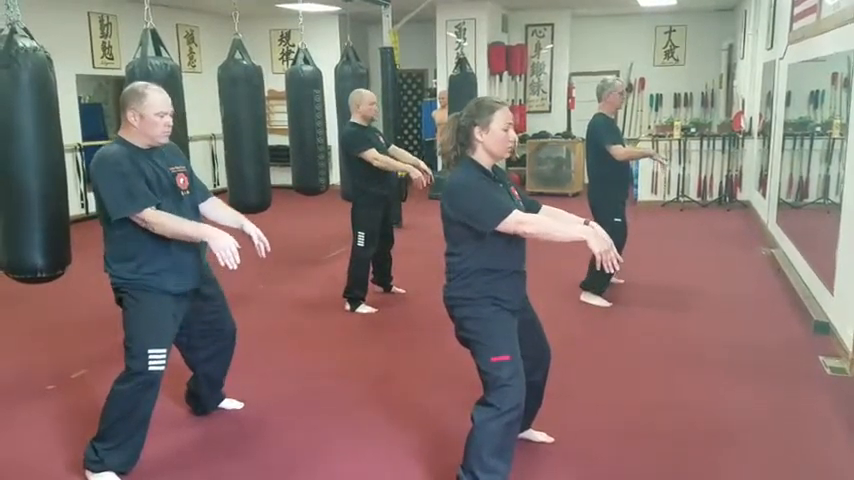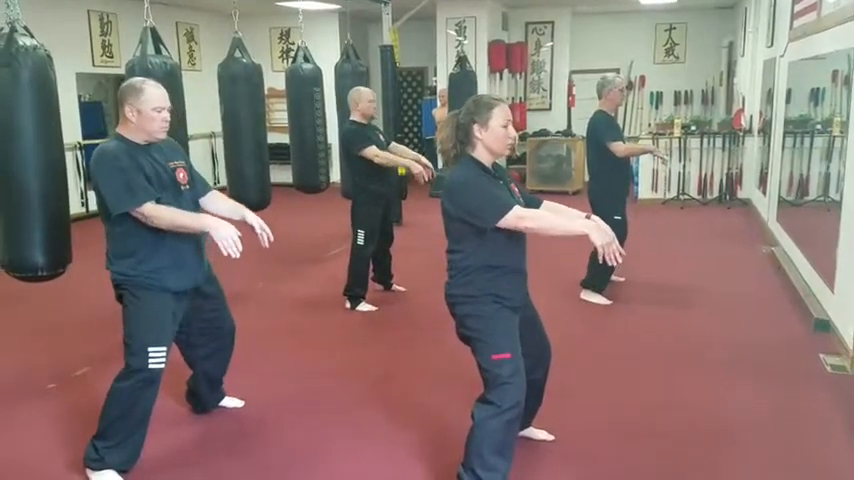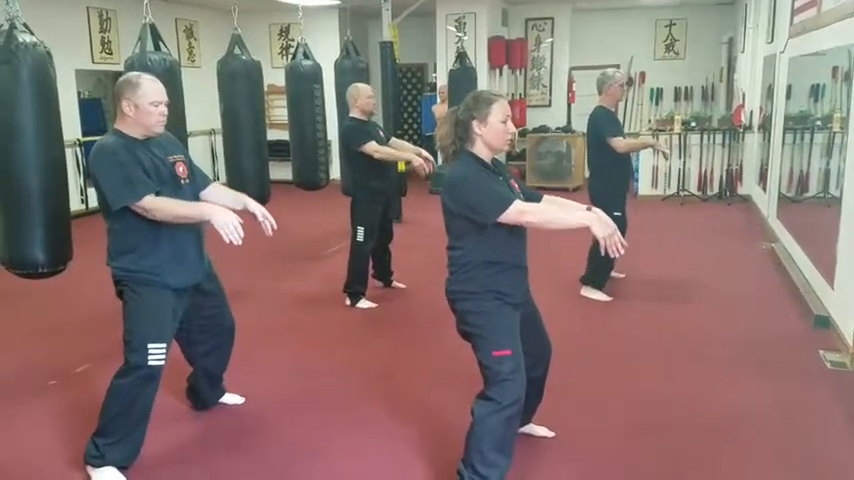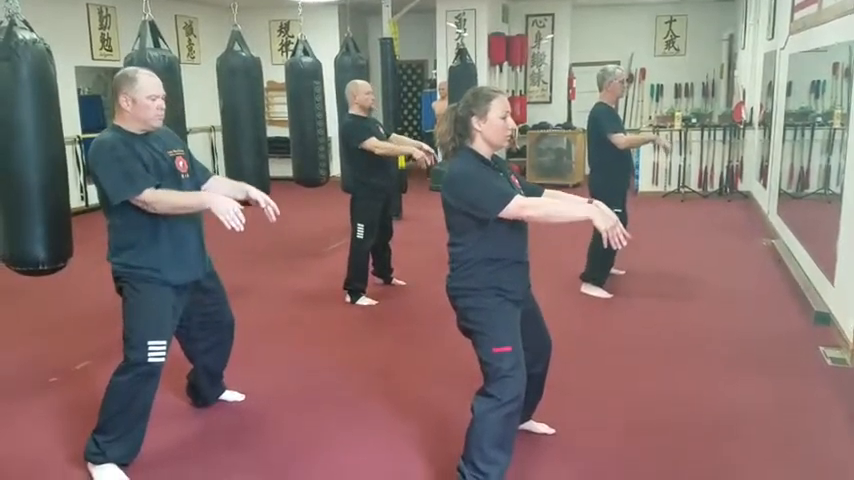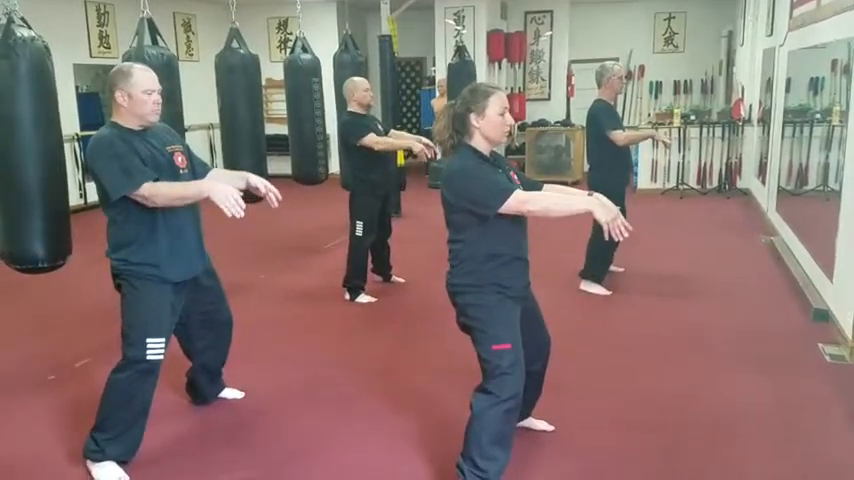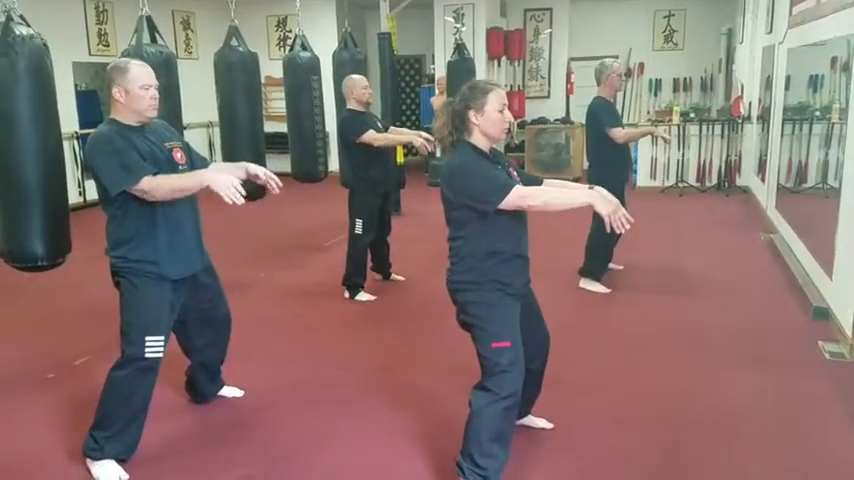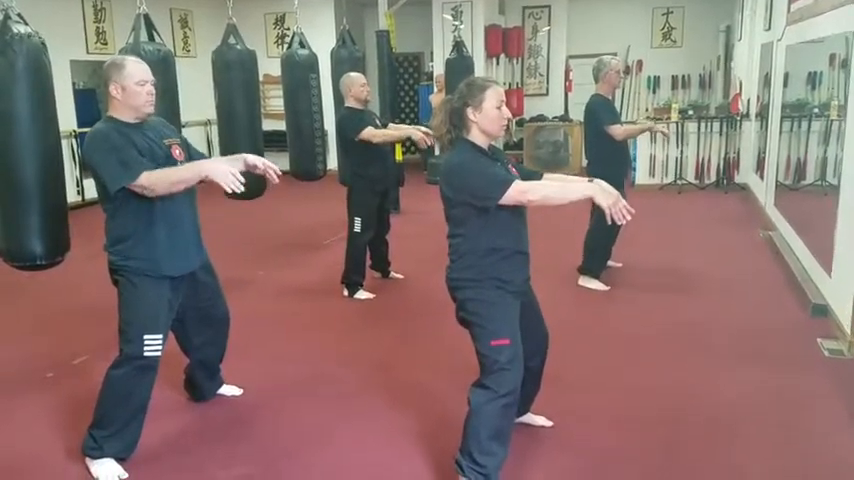
dt=0.1s
person 1, frame 1
left shoulder: (171, 152)
right shoulder: (112, 161)
left elbow: (203, 200)
right elbow: (149, 218)
left wrist: (243, 222)
right wrist: (209, 235)
left hip: (193, 274)
right hip: (146, 284)
left knee: (219, 334)
right knee: (144, 370)
left ankle: (206, 398)
person 1, frame 2
left shoulder: (170, 148)
right shoulder: (111, 158)
left elbow: (204, 195)
right elbow: (149, 212)
left wrist: (244, 213)
right wrist: (210, 225)
left hip: (193, 271)
right hip: (147, 281)
left knee: (218, 332)
right knee: (145, 368)
left ankle: (206, 396)
person 1, frame 3
left shoulder: (168, 142)
right shoulder: (109, 153)
left elbow: (204, 187)
right elbow: (149, 206)
left wrist: (244, 201)
right wrist: (209, 214)
left hip: (194, 267)
right hip: (147, 278)
left knee: (217, 330)
right knee: (143, 365)
left ankle: (207, 393)
person 1, frame 4
left shoulder: (168, 138)
right shoulder: (109, 148)
left elbow: (205, 180)
right elbow: (150, 199)
left wrist: (245, 190)
right wrist: (210, 202)
left hip: (194, 264)
right hip: (147, 274)
left knee: (217, 327)
right knee: (144, 362)
left ankle: (207, 389)
person 1, frame 5
left shoulder: (165, 134)
right shoulder: (106, 145)
left elbow: (203, 174)
right elbow: (149, 194)
left wrist: (242, 178)
right wrist: (209, 189)
left hip: (192, 261)
right hip: (146, 271)
left knee: (215, 325)
right knee: (142, 360)
left ankle: (207, 387)
person 1, frame 6
left shoulder: (164, 130)
right shoulder: (105, 142)
left elbow: (202, 168)
right elbow: (149, 188)
left wrist: (243, 169)
right wrist: (208, 178)
left hip: (191, 258)
right hip: (144, 269)
left knee: (214, 323)
right knee: (141, 357)
left ankle: (206, 385)
person 1, frame 7
left shoulder: (162, 127)
right shoulder: (103, 139)
left elbow: (197, 169)
right elbow: (149, 183)
left wrist: (239, 160)
right wrist: (207, 166)
left hip: (189, 256)
right hip: (143, 267)
left knee: (212, 321)
right knee: (139, 356)
left ankle: (205, 383)
person 2, frame 1
left shoulder: (496, 177)
right shoulder: (464, 185)
left elbow: (540, 209)
right elbow: (523, 224)
left wrist: (587, 224)
right wrist: (586, 233)
left hip: (508, 293)
right hip: (479, 301)
left knee: (536, 359)
right knee: (505, 389)
left ankle: (517, 425)
person 2, frame 2
left shoulder: (496, 174)
right shoulder: (464, 182)
left elbow: (541, 205)
right elbow: (524, 220)
left wrist: (589, 217)
right wrist: (587, 227)
left hip: (509, 291)
right hip: (480, 299)
left knee: (536, 357)
right knee: (506, 387)
left ankle: (517, 424)
person 2, frame 3
left shoulder: (496, 170)
right shoulder: (464, 178)
left elbow: (541, 198)
right elbow: (525, 214)
left wrist: (590, 211)
right wrist: (589, 219)
left hip: (510, 287)
right hip: (481, 296)
left knee: (536, 354)
right knee: (505, 383)
left ankle: (518, 419)
person 2, frame 4
left shoulder: (496, 166)
right shoulder: (464, 175)
left elbow: (542, 194)
right elbow: (526, 209)
left wrist: (592, 203)
right wrist: (591, 211)
left hip: (511, 284)
right hip: (482, 292)
left knee: (537, 351)
right knee: (505, 380)
left ankle: (518, 417)
person 2, frame 5
left shoulder: (495, 162)
right shoulder: (463, 171)
left elbow: (541, 188)
right elbow: (526, 203)
left wrist: (591, 196)
right wrist: (590, 204)
left hip: (511, 281)
right hip: (482, 289)
left knee: (536, 348)
right knee: (504, 377)
left ankle: (517, 414)
person 2, frame 6
left shoulder: (494, 159)
right shoulder: (463, 168)
left elbow: (541, 184)
right elbow: (526, 199)
left wrist: (593, 189)
right wrist: (591, 197)
left hip: (510, 279)
right hip: (482, 286)
left knee: (535, 346)
right knee: (504, 374)
left ankle: (516, 411)
person 2, frame 7
left shoulder: (493, 157)
right shoulder: (461, 165)
left elbow: (541, 178)
right elbow: (527, 193)
left wrist: (593, 184)
right wrist: (592, 189)
left hip: (510, 276)
right hip: (481, 284)
left knee: (534, 344)
right knee: (502, 371)
left ankle: (516, 410)
person 3, frame 1
left shoulder: (607, 122)
right shoulder: (600, 123)
right elbow: (620, 153)
left wrist: (640, 161)
right wrist: (650, 153)
left hip: (612, 190)
right hip: (604, 192)
left knee: (617, 235)
right knee: (609, 238)
left ankle: (603, 274)
right ankle: (590, 290)
person 3, frame 2
left shoulder: (607, 119)
right shoulder: (600, 121)
right elbow: (620, 150)
left wrist: (639, 159)
right wrist: (650, 148)
left hip: (613, 188)
right hip: (604, 190)
left knee: (617, 232)
left ankle: (604, 273)
right ankle: (590, 287)
person 3, frame 3
left shoulder: (608, 114)
right shoulder: (600, 116)
right elbow: (620, 145)
left wrist: (639, 155)
right wrist: (651, 143)
left hip: (613, 183)
right hip: (604, 185)
left knee: (617, 229)
left ankle: (604, 269)
right ankle: (590, 284)
person 3, frame 4
left shoulder: (608, 111)
right shoulder: (601, 112)
right elbow: (621, 142)
right wrist: (652, 137)
left hip: (613, 180)
right hip: (605, 181)
left ankle: (604, 266)
right ankle: (590, 281)
person 3, frame 5
left shoulder: (607, 107)
right shoulder: (600, 109)
right elbow: (620, 138)
right wrist: (651, 134)
left hip: (613, 177)
right hip: (604, 178)
right knee: (605, 226)
left ankle: (603, 263)
right ankle: (589, 278)
person 3, frame 6
left shoulder: (606, 105)
right shoulder: (599, 106)
right elbow: (620, 136)
right wrist: (651, 130)
left hip: (612, 174)
right hip: (604, 175)
right knee: (604, 223)
left ankle: (602, 260)
right ankle: (589, 275)
person 3, frame 7
left shoulder: (605, 102)
right shoulder: (597, 104)
right elbow: (618, 133)
right wrist: (649, 126)
left hip: (611, 171)
right hip: (602, 173)
right knee: (602, 220)
left ankle: (601, 258)
right ankle: (587, 274)
person 4, frame 1
left shoulder: (372, 131)
right shoulder: (351, 134)
left elbow: (394, 150)
right elbow: (376, 160)
left wrist: (418, 162)
right wrist: (409, 169)
left hip: (382, 198)
right hip: (366, 200)
left knee: (385, 243)
right knee: (364, 248)
left ankle: (384, 282)
right ankle: (353, 300)
person 4, frame 2
left shoulder: (372, 129)
right shoulder: (351, 132)
left elbow: (394, 147)
right elbow: (377, 156)
left wrist: (419, 158)
right wrist: (410, 164)
left hip: (382, 195)
right hip: (366, 198)
left knee: (384, 241)
right knee: (364, 246)
left ankle: (384, 280)
right ankle: (354, 298)
person 4, frame 3
left shoulder: (372, 125)
right shoulder: (351, 128)
left elbow: (394, 142)
right elbow: (377, 152)
left wrist: (419, 151)
right wrist: (410, 158)
left hip: (382, 192)
right hip: (366, 195)
left knee: (384, 237)
right knee: (363, 243)
left ankle: (384, 277)
right ankle: (354, 295)
person 4, frame 4
left shoulder: (372, 122)
right shoulder: (351, 125)
left elbow: (394, 138)
right elbow: (377, 147)
left wrist: (420, 144)
right wrist: (412, 151)
left hip: (382, 189)
right hip: (366, 192)
left knee: (383, 235)
right knee: (363, 239)
left ankle: (384, 274)
right ankle: (354, 292)
person 4, frame 5
left shoulder: (370, 119)
right shoulder: (349, 122)
left elbow: (393, 133)
right elbow: (377, 144)
left wrist: (418, 138)
right wrist: (411, 145)
left hip: (381, 186)
right hip: (364, 190)
left knee: (382, 232)
right knee: (362, 237)
left ankle: (383, 272)
right ankle: (353, 289)
person 4, frame 6
left shoulder: (370, 116)
right shoulder: (348, 120)
left elbow: (392, 130)
right elbow: (376, 140)
left wrist: (417, 133)
right wrist: (411, 139)
left hip: (381, 184)
right hip: (364, 187)
left knee: (381, 230)
right knee: (361, 235)
left ankle: (383, 270)
right ankle: (353, 287)
person 4, frame 7
left shoulder: (368, 114)
right shoulder: (347, 118)
left elbow: (390, 127)
right elbow: (375, 136)
left wrist: (416, 128)
right wrist: (410, 133)
left hip: (380, 182)
right hip: (362, 185)
left knee: (381, 228)
right knee: (360, 234)
left ankle: (382, 268)
right ankle: (351, 285)
